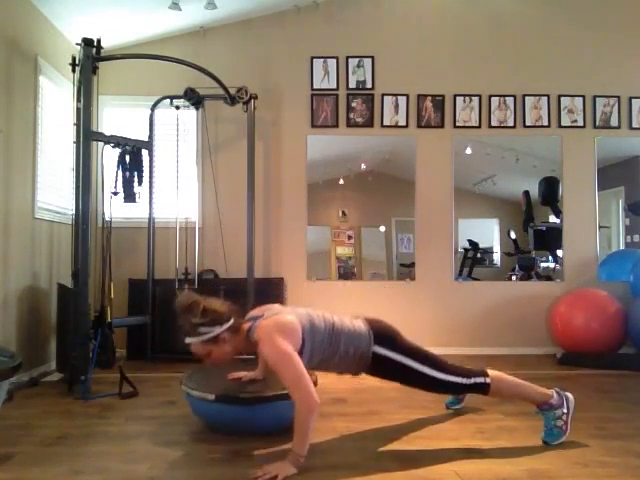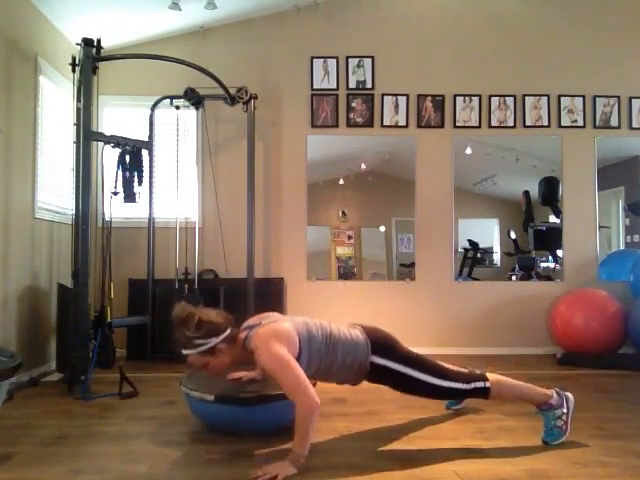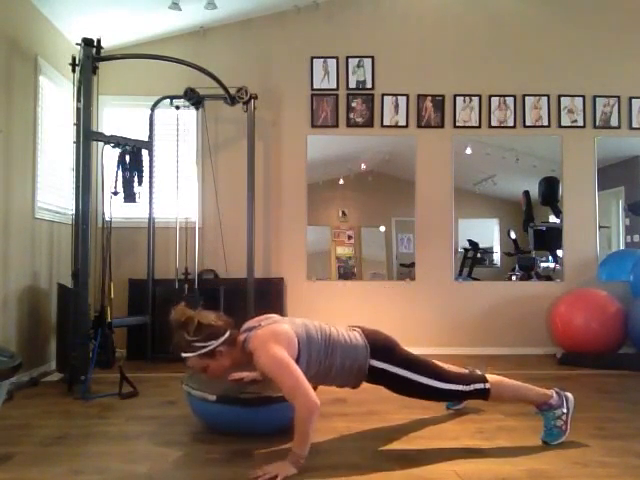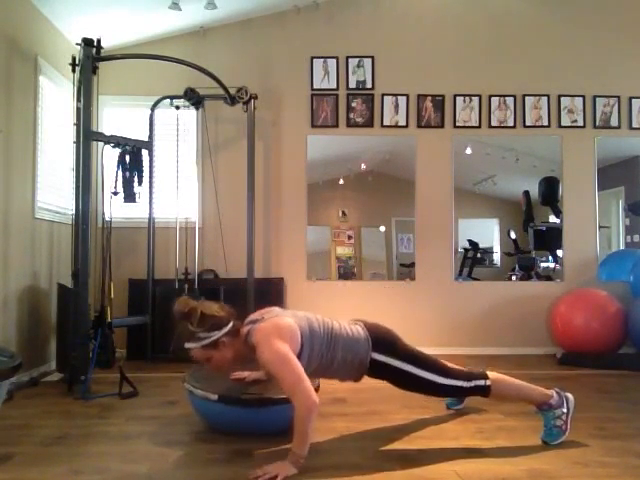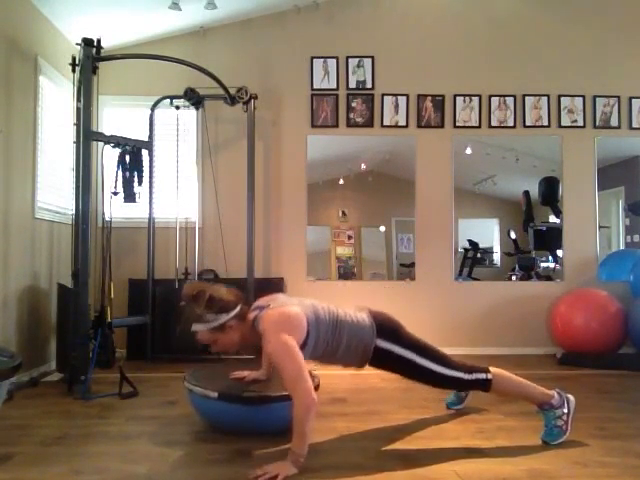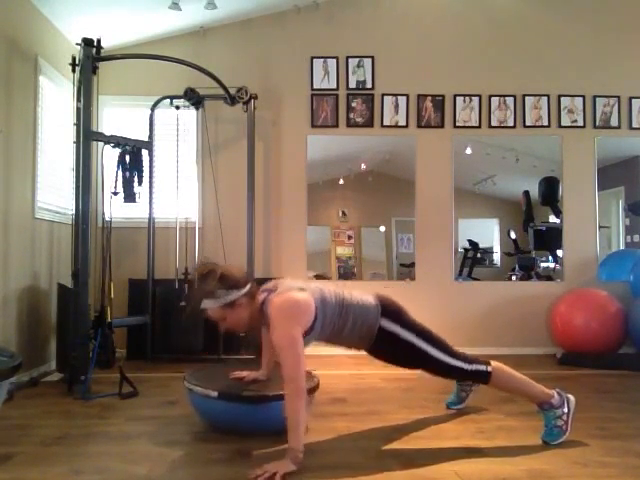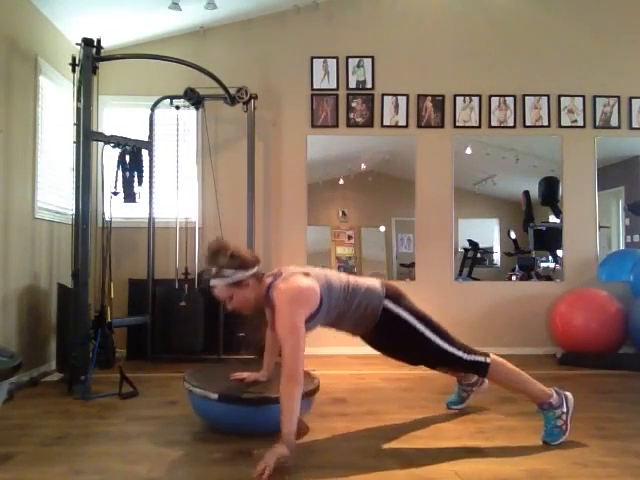
dt=0.1s
person 1, frame 1
left shoulder: (268, 338)
right shoulder: (252, 319)
left elbow: (308, 402)
right wrist: (258, 372)
left hip: (373, 347)
right hip: (360, 337)
left knee: (454, 380)
right knee: (437, 373)
left ankle: (552, 400)
right ankle: (461, 384)
person 1, frame 2
left shoulder: (265, 348)
right shoulder: (250, 328)
left elbow: (310, 405)
right wrist: (257, 372)
left hip: (371, 356)
right hip: (358, 343)
left knee: (462, 388)
right knee: (431, 376)
left ankle: (553, 400)
right ankle: (461, 378)
person 1, frame 3
left shoulder: (264, 350)
right shoulder: (250, 329)
left elbow: (309, 406)
right wrist: (258, 373)
left hip: (370, 358)
right hip: (358, 345)
left knee: (459, 390)
right knee: (430, 377)
left ankle: (552, 400)
right ankle: (461, 378)
person 1, frame 4
left shoulder: (266, 343)
right shoulder: (250, 324)
left elbow: (308, 403)
right wrist: (261, 373)
left hip: (373, 352)
right hip: (360, 342)
left knee: (459, 383)
right knee: (438, 376)
left ankle: (553, 400)
right ankle: (460, 387)
person 1, frame 5
left shoulder: (272, 332)
right shoulder: (257, 310)
left elbow: (306, 400)
right wrist: (262, 372)
left hip: (377, 340)
right hip: (364, 330)
left knee: (459, 375)
left ankle: (553, 400)
right ankle: (463, 387)
person 1, frame 6
left shoulder: (282, 312)
right shoulder: (261, 298)
left elbow: (297, 391)
right wrist: (263, 371)
left hip: (382, 323)
right hip: (367, 324)
left knee: (463, 366)
right knee: (427, 364)
left ankle: (554, 401)
right ankle: (465, 386)
person 1, frame 7
left shoulder: (286, 297)
right shoulder: (269, 285)
left elbow: (293, 376)
right elbow: (274, 330)
left wrist: (285, 444)
right wrist: (263, 371)
left hip: (385, 310)
right hip: (370, 319)
left knee: (463, 356)
right knee: (425, 359)
left ankle: (552, 401)
right ankle: (467, 383)
